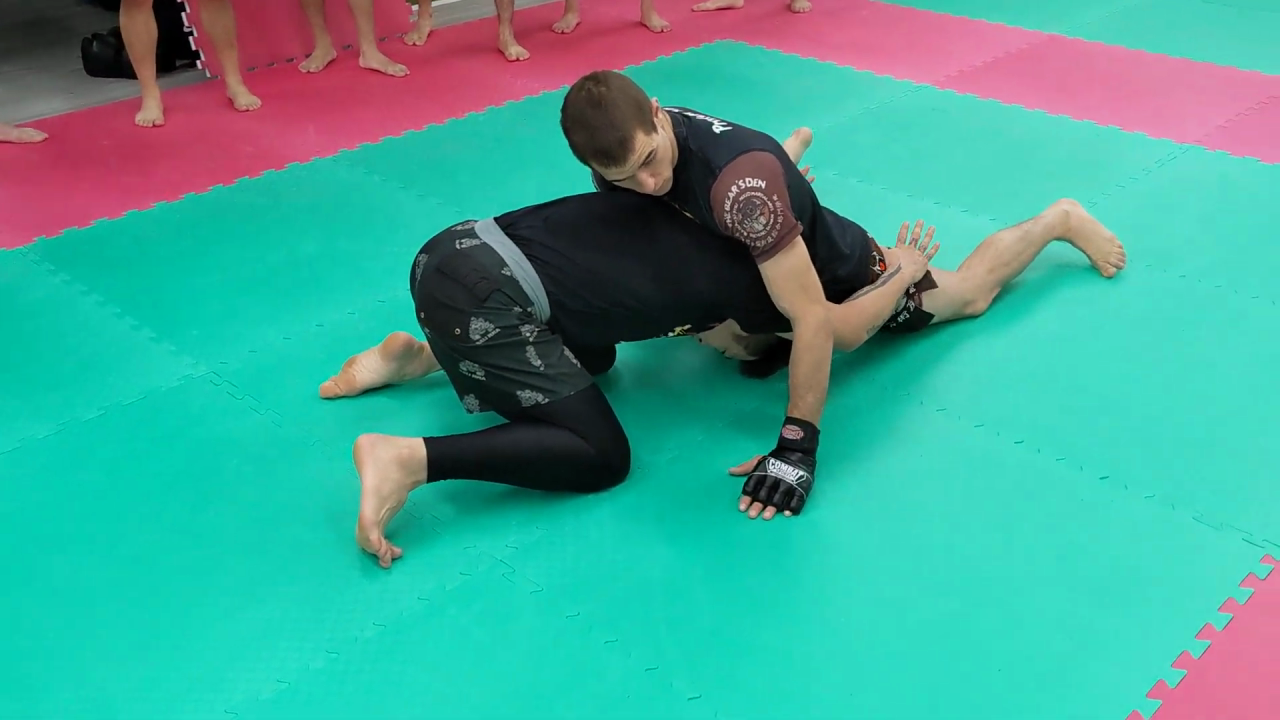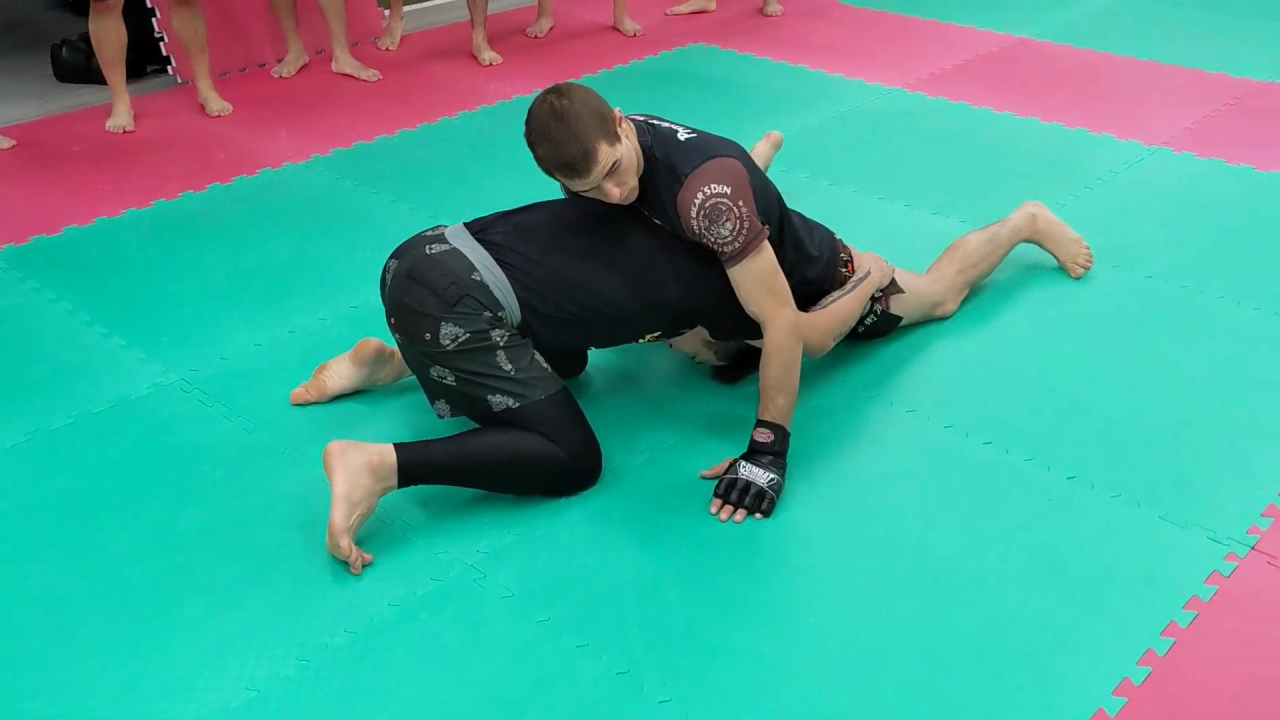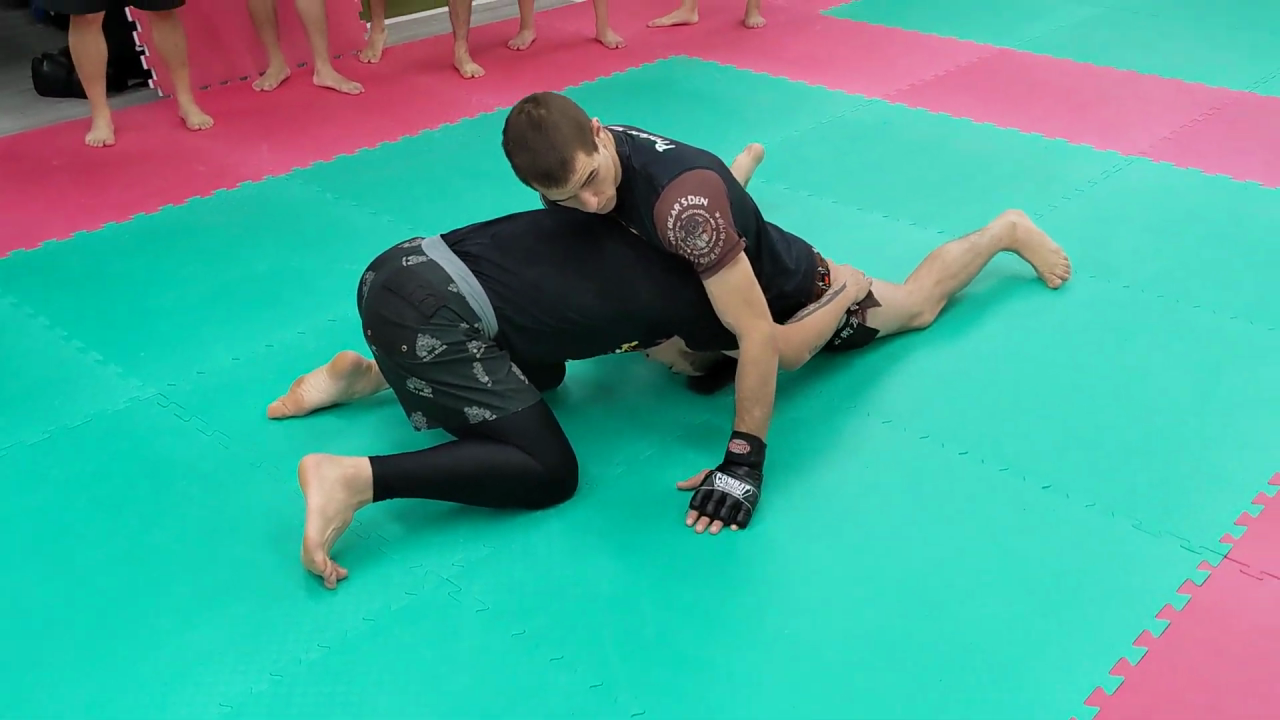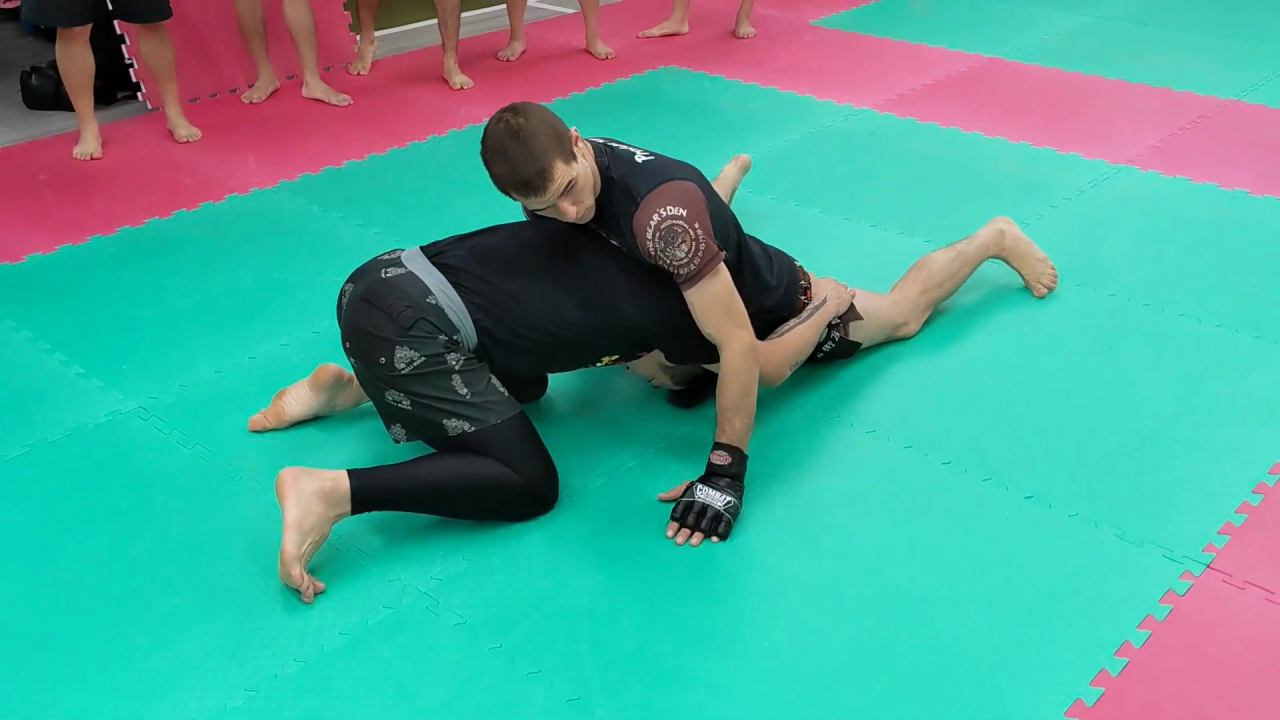
dt=0.3s
person 1, frame 1
left shoulder: (674, 208)
right shoulder: (732, 275)
right elbow: (840, 331)
right wrist: (908, 271)
left hip: (456, 248)
right hip: (485, 297)
left knee: (588, 356)
right knee: (598, 455)
left ankle: (414, 355)
right ankle: (408, 458)
person 1, frame 2
left shoulder: (654, 216)
right shoulder: (704, 282)
right elbow: (807, 337)
right wrist: (871, 278)
left hip: (428, 252)
right hip: (458, 300)
left knee: (562, 363)
right knee: (570, 459)
left ankle: (386, 359)
right ankle: (378, 462)
person 1, frame 3
left shoulder: (621, 221)
right shoulder: (681, 293)
right elbow: (784, 350)
right wrist: (845, 291)
left hip: (405, 265)
right hip: (434, 312)
left knee: (539, 372)
right knee: (547, 470)
left ankle: (363, 373)
right ankle: (354, 477)
person 1, frame 4
left shoulder: (605, 243)
right shoulder: (658, 306)
right elbow: (765, 364)
right wrist: (829, 306)
left hip: (383, 277)
right hip: (408, 324)
left knee: (523, 385)
right knee: (526, 484)
left ankle: (339, 387)
right ankle: (330, 491)
person 2, frame 1
left shoulder: (739, 183)
right shoulder: (623, 150)
left elbow: (812, 318)
left wrist: (797, 444)
left hip: (838, 269)
right hip: (750, 264)
left knee: (971, 291)
left ankle: (1058, 221)
right ankle: (790, 157)
person 2, frame 2
left shoulder: (706, 190)
right shoulder: (589, 156)
left elbow: (781, 321)
left wrist: (768, 447)
left hip: (809, 274)
right hip: (717, 266)
person 2, frame 3
left shoulder: (682, 201)
right shoulder: (571, 166)
left elbow: (757, 334)
left wrist: (744, 458)
left hip: (785, 286)
right hip: (702, 281)
left knee: (916, 303)
person 2, frame 4
left shoulder: (662, 214)
right shoulder: (550, 178)
left elbow: (738, 344)
left wrist: (725, 469)
left hip: (768, 299)
right hip: (684, 293)
left knee: (904, 311)
left ankle: (994, 238)
right ankle: (728, 176)
